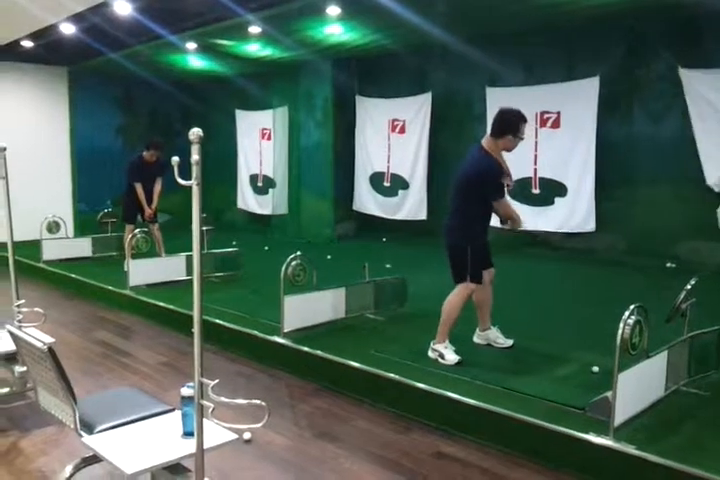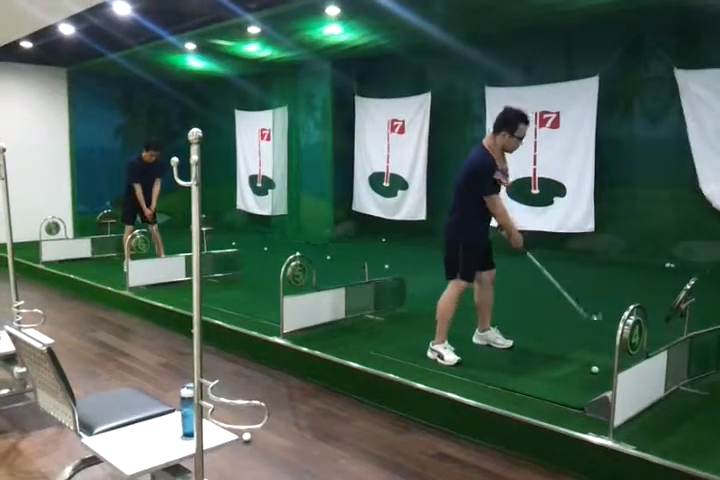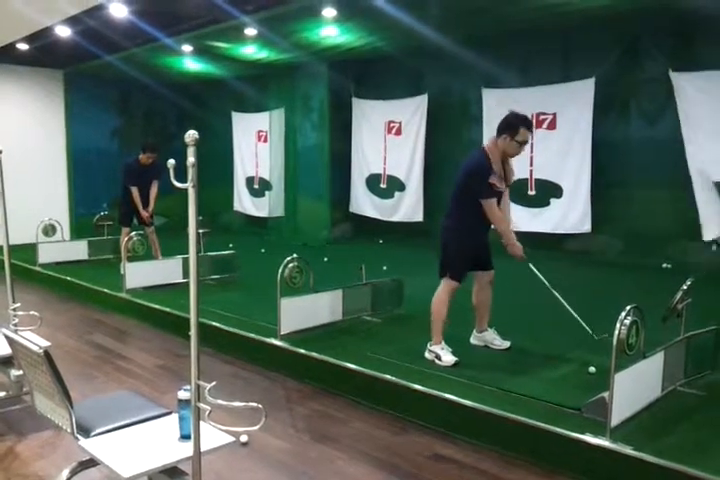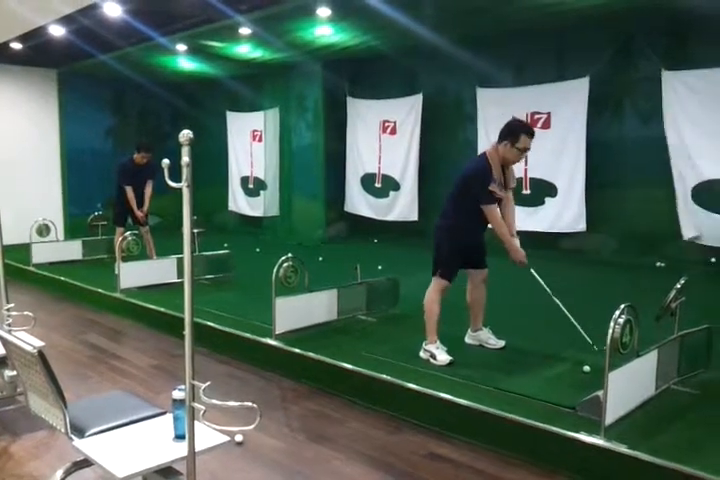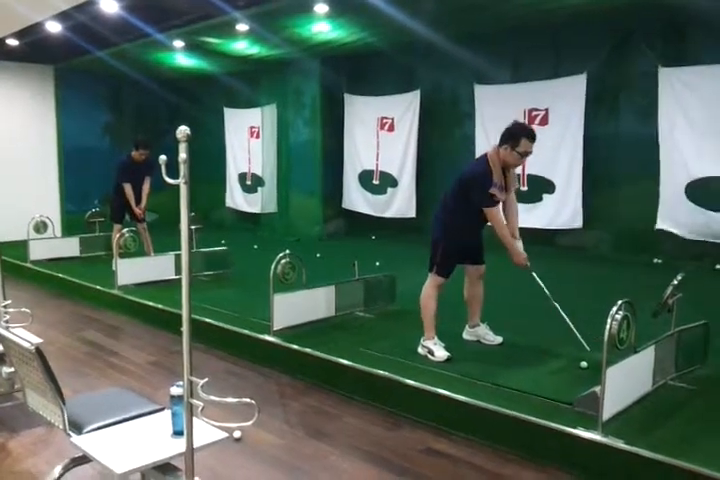
dt=0.2s
person 1, frame 1
left shoulder: (484, 152)
right shoulder: (489, 167)
right elbow: (500, 205)
left wrist: (507, 215)
right wrist: (516, 218)
left hip: (474, 230)
right hip: (463, 233)
left knee: (487, 276)
right knee: (466, 286)
left ankle: (484, 330)
right ankle: (439, 344)
person 1, frame 2
left shoulder: (495, 155)
right shoulder: (484, 163)
left elbow: (495, 197)
right elbow: (494, 205)
left wrist: (507, 227)
right wrist: (514, 232)
left hip: (478, 230)
right hip: (461, 231)
left knee: (487, 277)
right knee: (459, 284)
left ankle: (484, 331)
right ankle: (438, 344)
person 1, frame 3
left shoulder: (503, 160)
right shoulder: (480, 165)
left elbow: (503, 198)
right elbow: (491, 209)
left wrist: (509, 233)
right wrist: (510, 241)
left hip: (478, 232)
right hip: (458, 231)
left knee: (485, 277)
right knee: (449, 284)
left ankle: (481, 332)
right ankle: (435, 345)
person 1, frame 4
left shoulder: (505, 164)
right shoulder: (480, 171)
left elbow: (507, 200)
right elbow: (492, 216)
left wrist: (514, 237)
right wrist: (511, 247)
left hip: (473, 231)
right hip: (451, 231)
left knee: (479, 276)
right knee: (440, 283)
left ankle: (476, 331)
right ankle: (430, 344)
person 1, frame 5
left shoulder: (506, 165)
right shoulder: (480, 174)
left elbow: (510, 200)
right elbow: (494, 217)
left wrist: (517, 239)
right wrist: (513, 251)
left hip: (471, 227)
right hip: (449, 227)
left knee: (477, 272)
right knee: (436, 279)
left ankle: (473, 327)
right ankle: (428, 340)
person 2, frame 1
left shoulder: (160, 163)
right shoulder: (135, 164)
left elbow: (158, 183)
right elbow: (138, 187)
left wrist: (154, 204)
right wrist: (145, 208)
left hip: (149, 199)
right hip: (132, 199)
left knee: (155, 227)
right knee: (130, 228)
left ankle: (163, 256)
right ankle: (127, 260)
person 2, frame 2
left shoulder: (159, 164)
right shoulder: (134, 164)
left elbow: (157, 184)
right elbow: (137, 188)
left wrist: (153, 204)
right wrist: (144, 208)
left hip: (148, 199)
right hip: (131, 199)
left knee: (154, 227)
right knee: (129, 228)
left ankle: (162, 256)
person 2, frame 3
left shoulder: (156, 166)
right shoulder: (130, 166)
left elbow: (154, 186)
right elbow: (134, 190)
left wrist: (151, 206)
right wrist: (141, 211)
left hip: (145, 202)
right hip: (128, 202)
left knee: (150, 230)
right knee: (126, 231)
left ankle: (159, 259)
right ankle: (124, 262)
person 2, frame 4
left shoulder: (150, 166)
right shoulder: (125, 166)
left elbow: (148, 186)
right elbow: (128, 190)
left wrist: (146, 206)
right wrist: (135, 210)
left hip: (140, 201)
right hip: (123, 201)
left knee: (145, 229)
right knee: (120, 230)
left ankle: (153, 258)
person 2, frame 5
left shoulder: (148, 163)
right shoulder: (124, 164)
left elbow: (146, 183)
right elbow: (127, 187)
left wrist: (143, 203)
right wrist: (134, 208)
left hip: (137, 198)
right hip: (120, 198)
left knee: (142, 226)
right knee: (117, 227)
left ankle: (151, 255)
right ankle: (115, 258)
